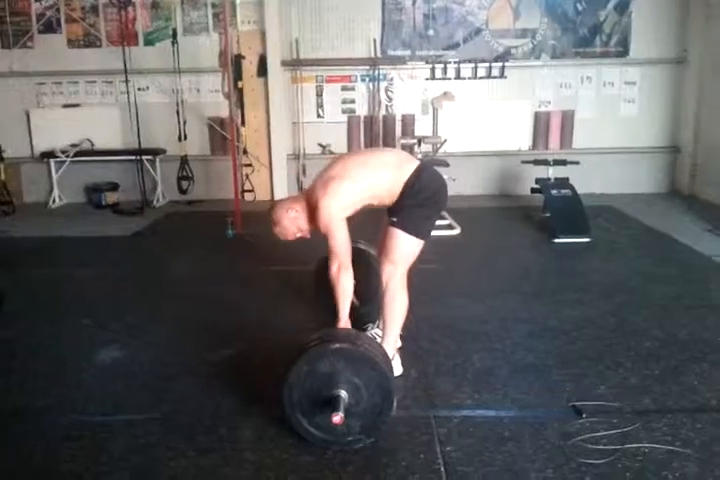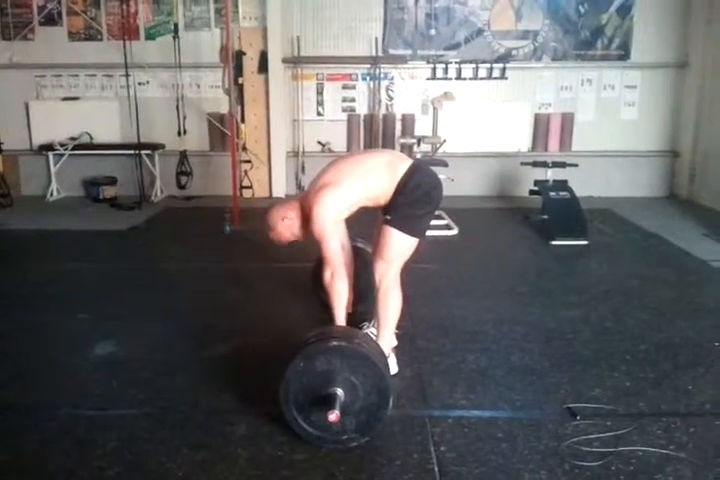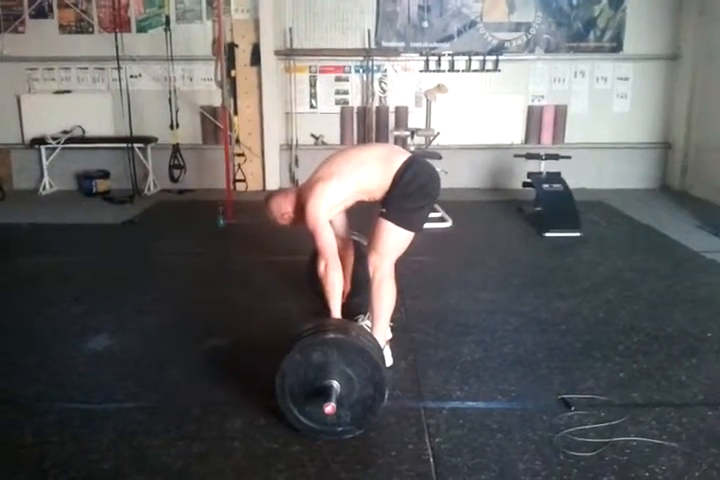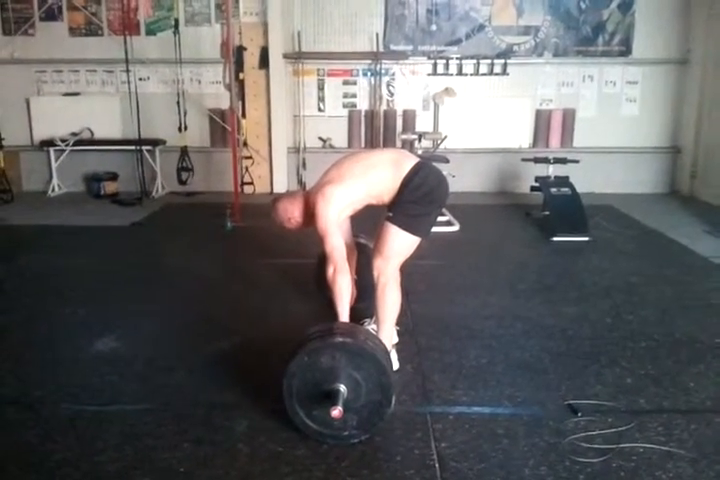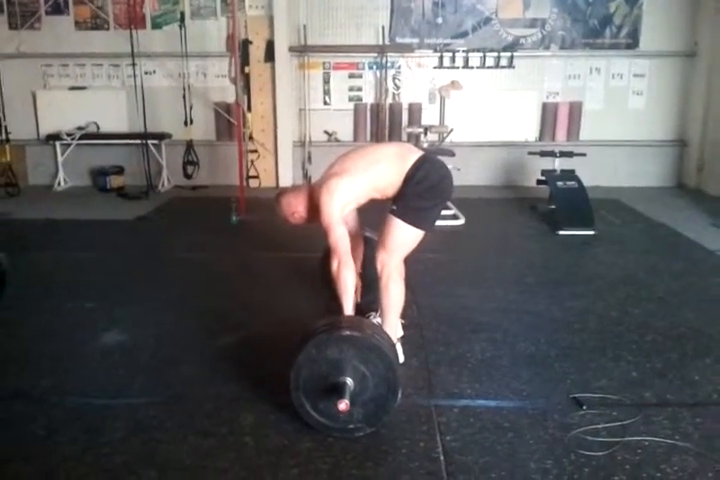
dt=1s
person 1, frame 1
left shoulder: (324, 207)
right shoulder: (320, 193)
left elbow: (340, 266)
right elbow: (343, 252)
left wrist: (342, 318)
right wrist: (346, 290)
left hip: (422, 190)
right hip: (416, 182)
left knee: (391, 273)
right knee: (387, 262)
left ankle: (388, 357)
right ankle: (387, 330)
person 1, frame 2
left shoulder: (318, 212)
right shoulder: (317, 197)
left elbow: (334, 273)
right elbow: (343, 246)
left wrist: (340, 326)
right wrist: (348, 295)
left hip: (416, 188)
right hip: (411, 179)
left knee: (385, 271)
right knee: (381, 262)
left ankle: (383, 355)
right ankle: (383, 329)
person 1, frame 3
left shoulder: (313, 205)
right shoulder: (321, 193)
left elbow: (329, 264)
right elbow: (343, 240)
left wrist: (335, 319)
right wrist: (346, 283)
left hip: (413, 182)
right hip: (412, 172)
left knee: (379, 264)
right knee: (378, 258)
left ankle: (378, 347)
right ankle: (377, 323)
person 1, frame 4
left shoulder: (322, 208)
right shoulder: (326, 195)
left elbow: (337, 267)
right elbow: (347, 245)
left wrist: (343, 324)
right wrist: (351, 283)
left hip: (421, 187)
right hip: (420, 177)
left knee: (383, 268)
right knee: (384, 262)
right ankle: (384, 327)
person 1, frame 5
left shoulder: (327, 201)
right shoulder: (331, 188)
left elbow: (342, 260)
right elbow: (354, 237)
left wrist: (348, 318)
right wrist: (355, 276)
left hip: (426, 180)
right hip: (425, 170)
left knee: (386, 261)
right knee: (389, 255)
right ankle: (390, 321)
